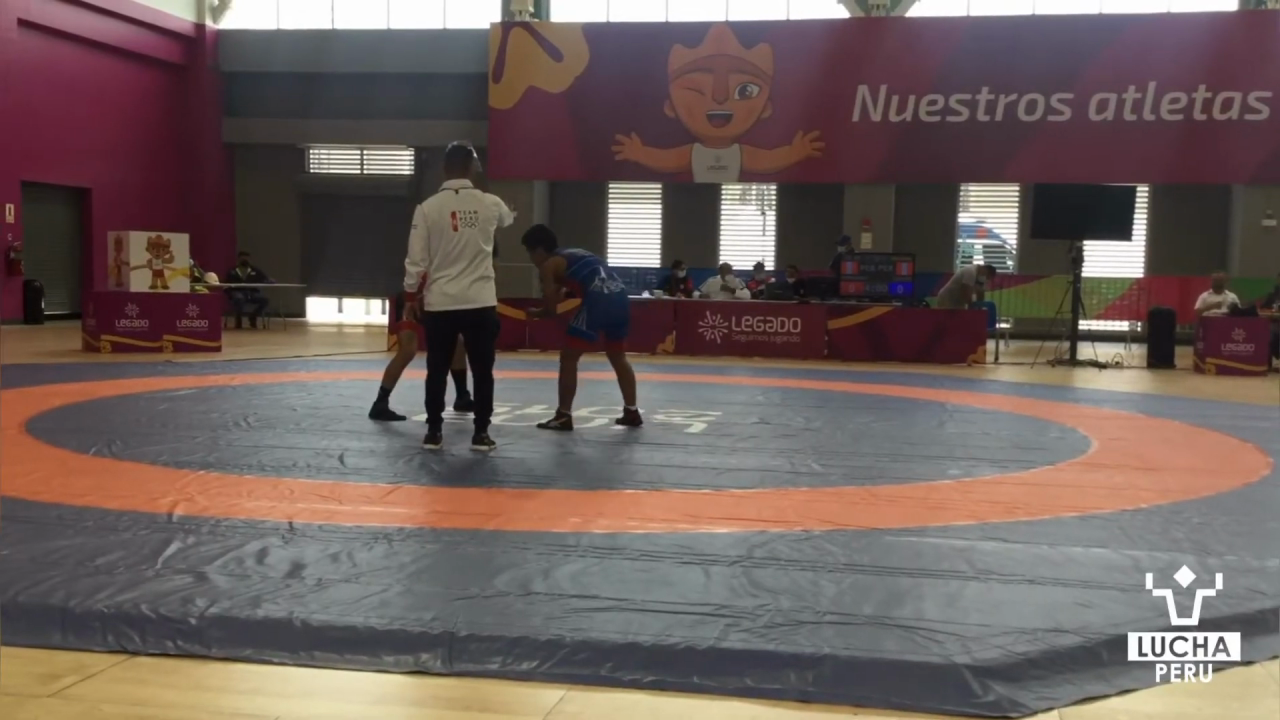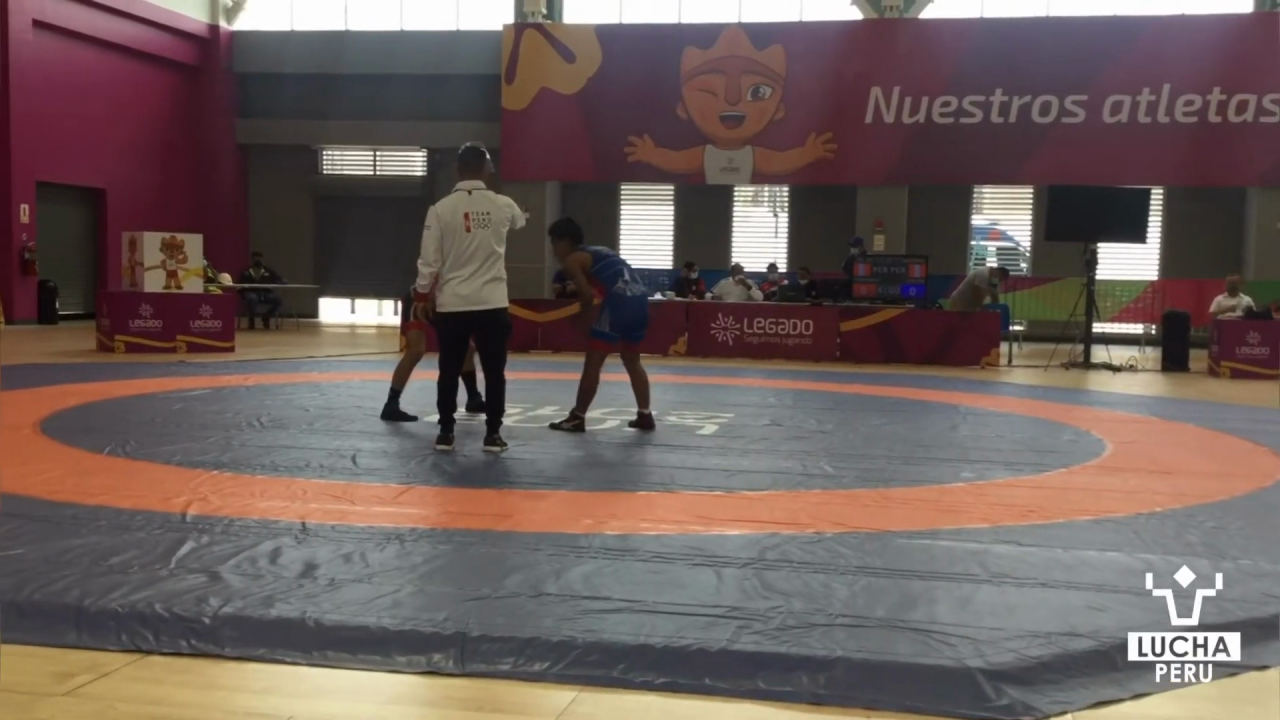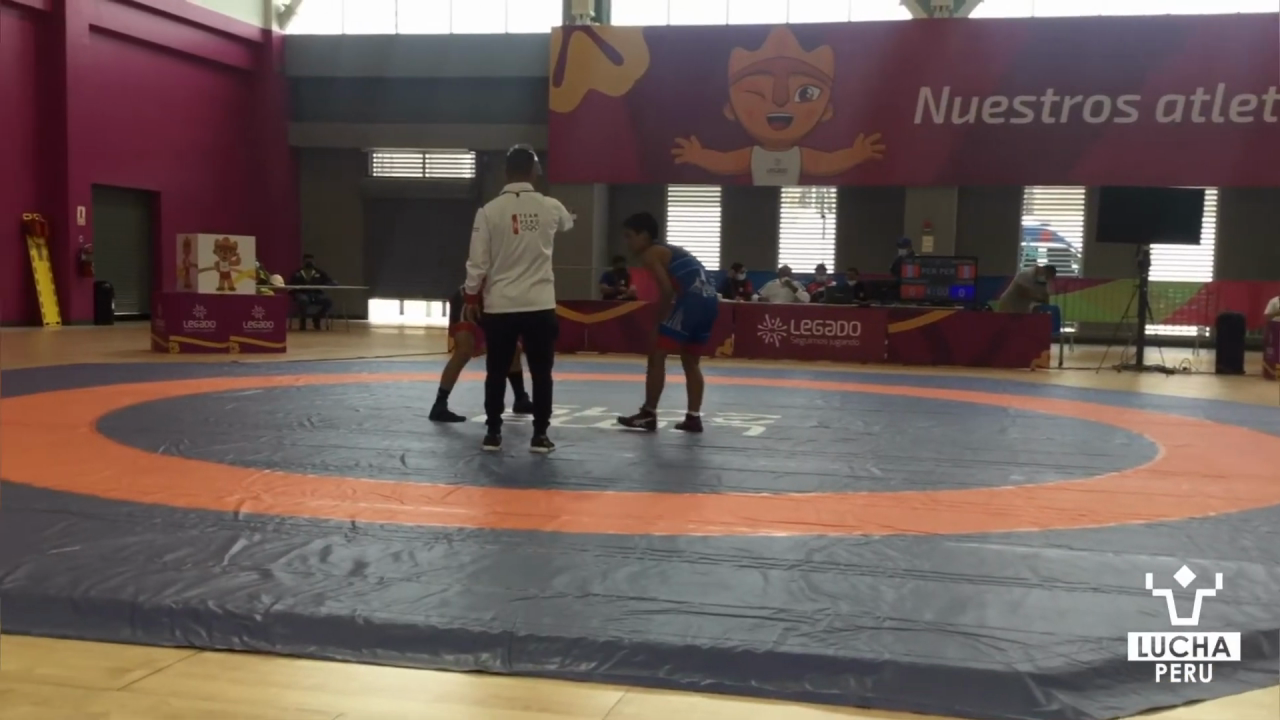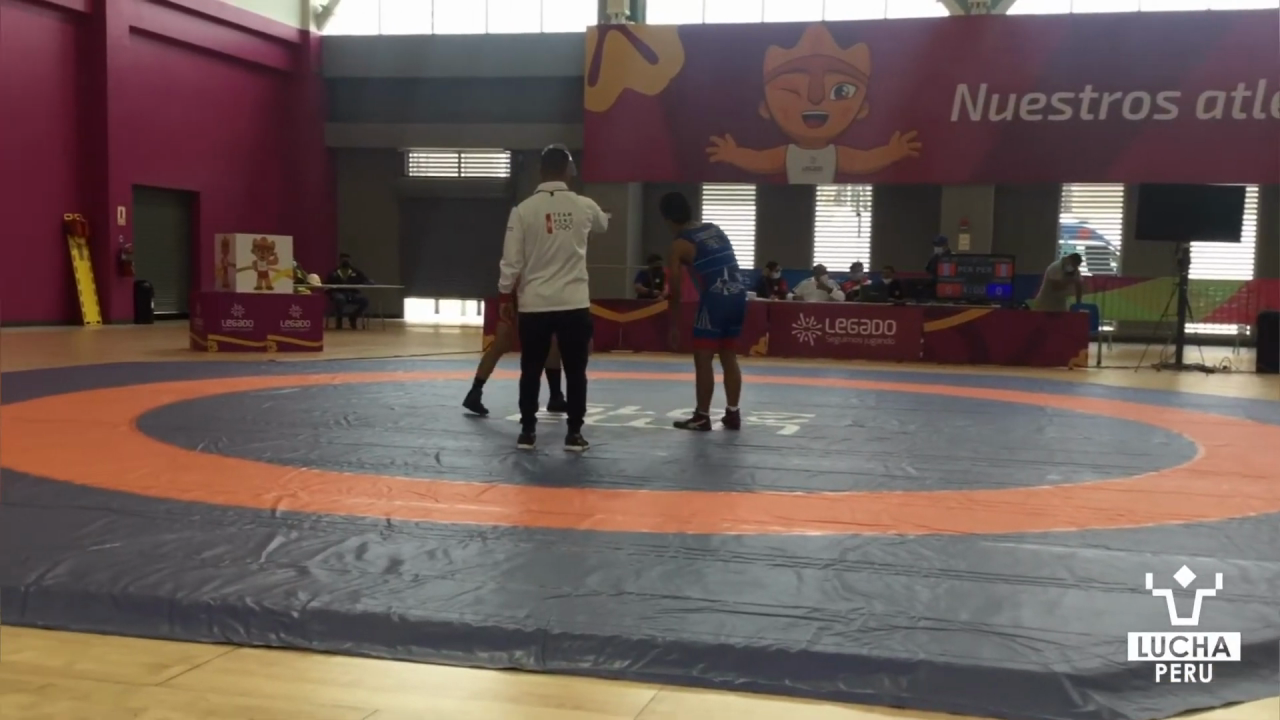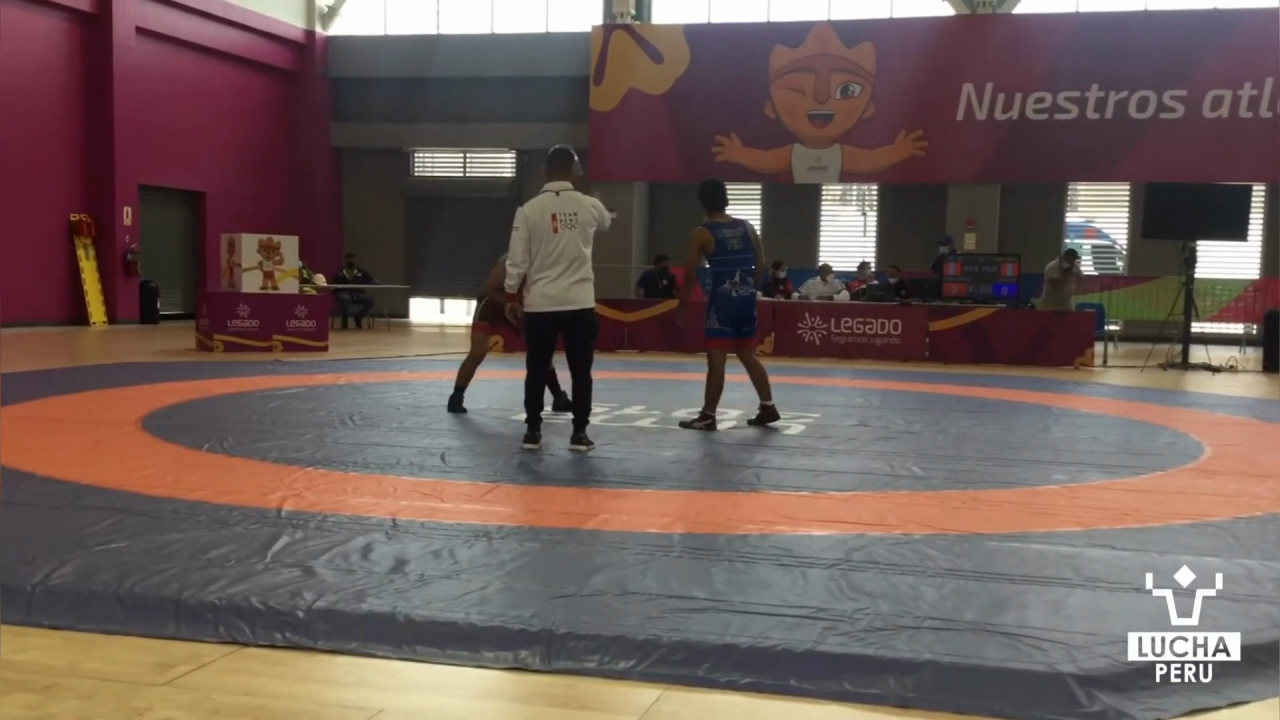
dt=0.5s
person 1, frame 1
left shoulder: (428, 207)
right shoulder: (490, 204)
left elbow: (416, 258)
right elbow: (508, 217)
left wrist: (411, 295)
left hip: (440, 303)
right hip: (480, 302)
left knee: (437, 370)
right knee: (482, 370)
left ankle: (434, 432)
right ankle: (481, 433)
person 1, frame 2
left shoulder: (441, 208)
right shoulder: (504, 205)
left elbow: (429, 259)
right elbow: (520, 220)
left wrist: (421, 296)
left hip: (452, 304)
right hip: (492, 303)
left knee: (449, 371)
right knee: (494, 372)
left ankle: (446, 433)
right ankle: (493, 435)
person 1, frame 3
left shoulder: (490, 210)
right shoulder: (551, 207)
left elbow: (478, 261)
right elbow: (567, 223)
left wrist: (471, 298)
left hip: (500, 306)
right hip: (540, 305)
left knee: (497, 372)
right knee: (541, 372)
left ankle: (493, 434)
right ankle: (540, 435)
person 1, frame 4
left shoulder: (523, 209)
right shoulder: (585, 206)
left elbow: (512, 260)
right elbow: (602, 226)
left wrist: (505, 297)
left hip: (534, 304)
right hip: (574, 304)
left knee: (531, 371)
right knee: (575, 371)
left ankle: (527, 432)
right ankle: (574, 434)
person 1, frame 5
left shoulder: (529, 209)
right shoulder: (590, 206)
left elbow: (517, 259)
right elbow: (605, 222)
left wrist: (512, 296)
left hip: (540, 304)
right hip: (579, 303)
left knee: (536, 370)
right knee: (581, 371)
left ankle: (532, 432)
right ankle: (579, 433)
person 2, frame 1
left shoulder: (548, 265)
right shoulder: (576, 255)
left elbow: (550, 309)
left wrist: (535, 313)
left hip: (598, 300)
right hip: (619, 297)
left knee: (568, 358)
right knee: (618, 357)
left ankle: (563, 417)
right ankle: (632, 412)
person 2, frame 2
left shoulder: (572, 259)
right shoulder: (599, 251)
left elbow: (587, 294)
left wrist: (586, 317)
left hip: (620, 301)
right hip: (639, 299)
left knee: (593, 361)
right knee: (632, 361)
left ankle: (577, 418)
right ankle: (645, 415)
person 2, frame 3
left shoulder: (651, 253)
right shoulder: (670, 250)
left elbow: (667, 289)
left wrist: (662, 316)
left hip: (692, 301)
right hip: (709, 301)
left knee: (656, 356)
right knee: (691, 362)
left ankle: (648, 414)
right ankle: (693, 417)
person 2, frame 4
left shoulder: (679, 244)
right shoulder: (715, 230)
left elbow: (675, 289)
left wrist: (673, 324)
left hip: (714, 300)
right hip: (737, 295)
left knee: (703, 360)
right knee: (728, 358)
left ankle: (702, 417)
right ankle: (733, 413)
person 2, frame 5
left shoulder: (701, 234)
right shoulder: (747, 228)
left elbow: (690, 273)
right elbow: (760, 266)
left wrist: (682, 305)
left hip: (722, 300)
right hip: (747, 298)
left knee: (716, 360)
right knee: (748, 356)
left ankle: (708, 417)
right ankle: (768, 407)
person 3, frame 1
left shoulder: (742, 153)
right shoulder: (690, 153)
left elbow: (770, 161)
right elbow: (663, 159)
left wrist: (795, 152)
right wrist: (640, 153)
person 3, frame 2
left shoulder: (755, 156)
right shoulder: (703, 155)
left elbow: (781, 162)
right elbow: (675, 161)
left wrist: (808, 154)
right wrist: (651, 155)
person 3, frame 3
left shoulder: (803, 156)
right shoulder: (750, 156)
left elbow: (829, 163)
right elbow: (722, 163)
left wrist: (856, 155)
right wrist: (699, 156)
person 3, frame 4
left shoulder: (838, 155)
right shoulder: (785, 154)
left elbow: (865, 161)
right elbow: (757, 161)
left wrist: (892, 153)
right wrist: (733, 155)
person 3, frame 5
left shoulder: (844, 154)
right shoulder: (790, 153)
left elbow: (871, 160)
right elbow: (763, 161)
left wrist: (898, 152)
right wrist: (739, 154)
